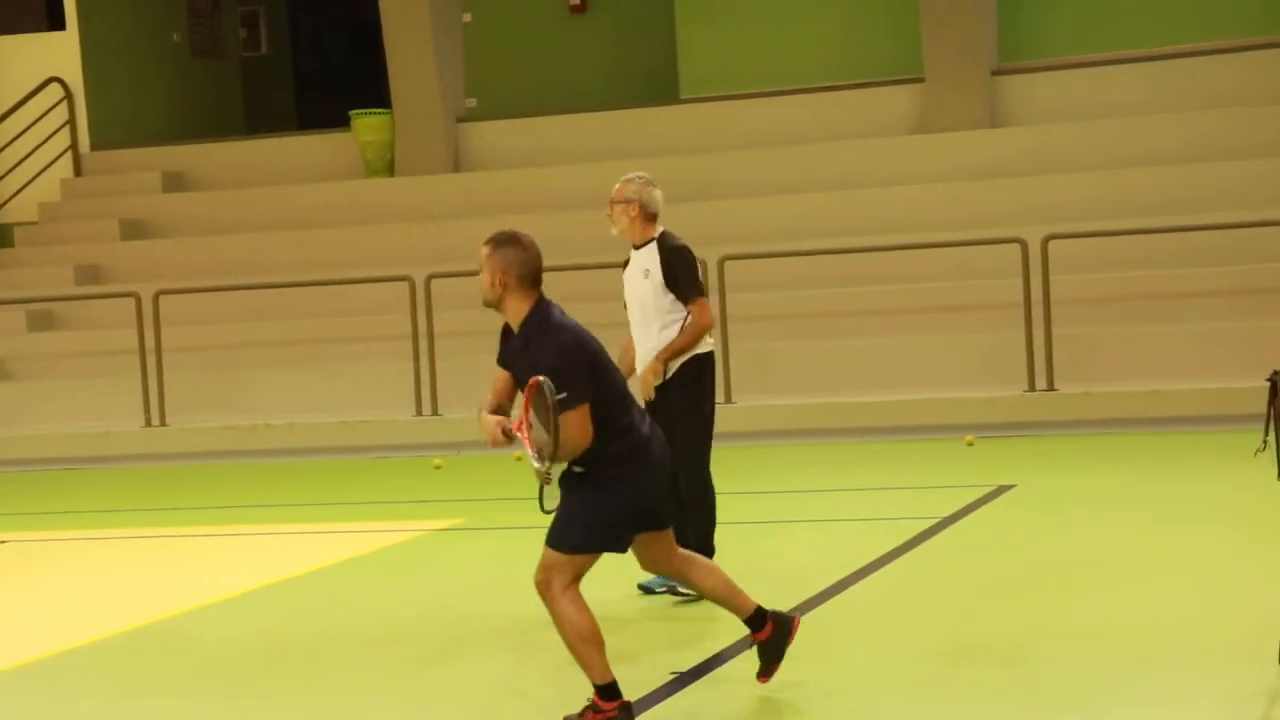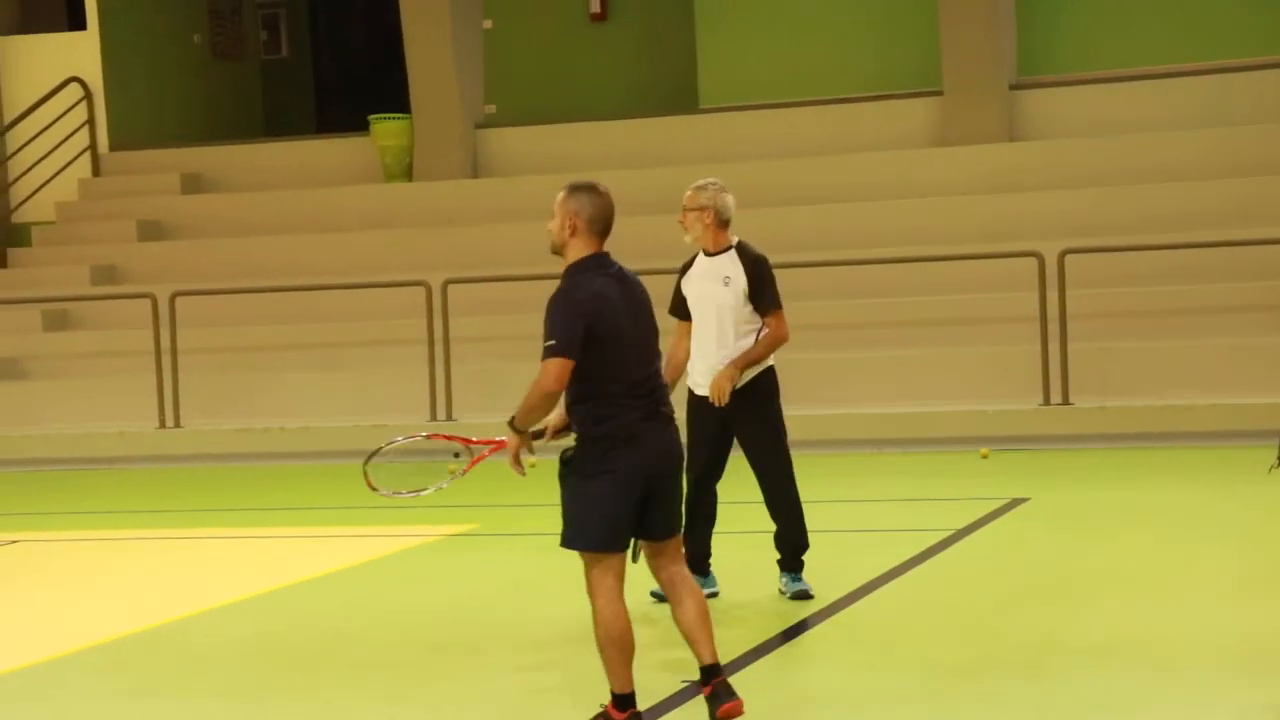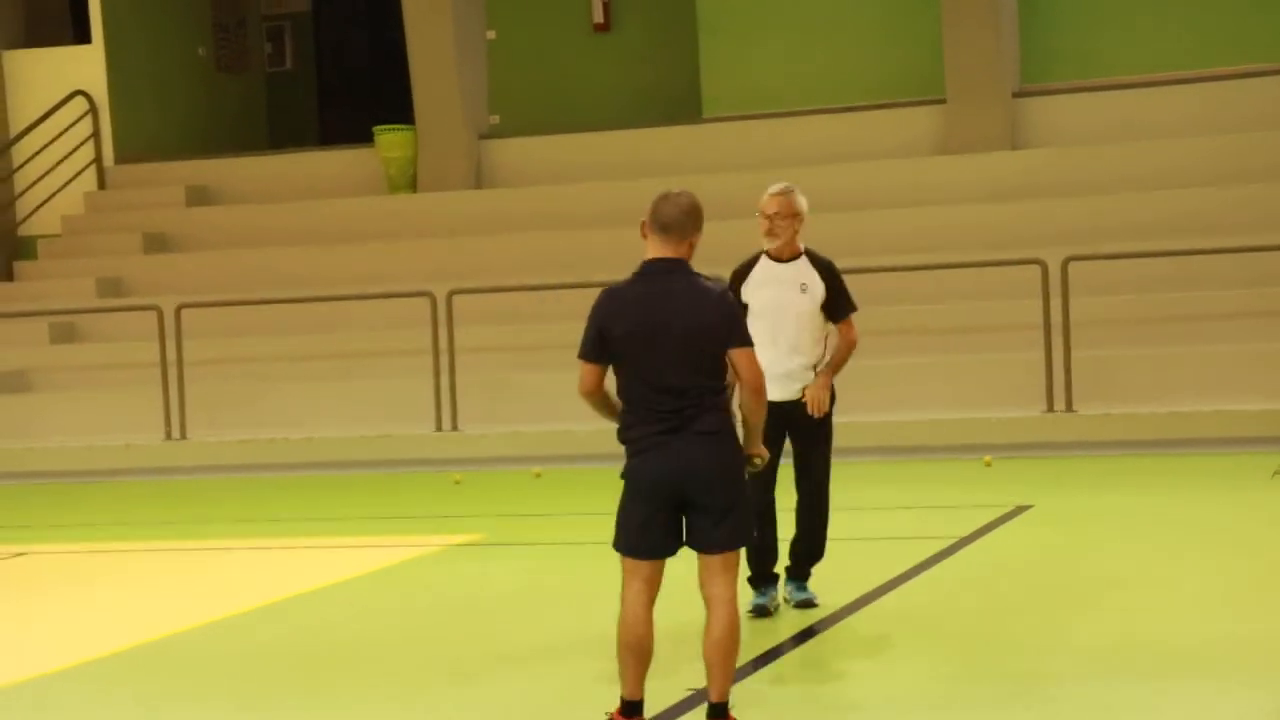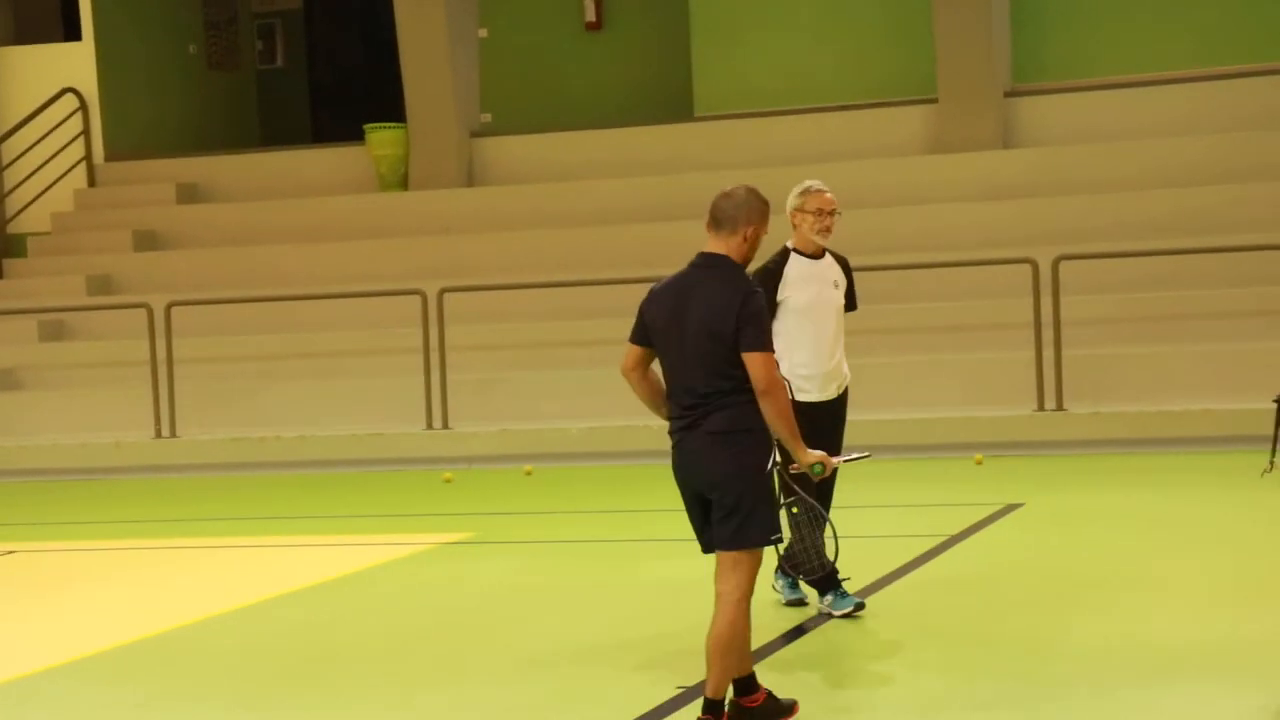
dt=0.5s
person 1, frame 1
left shoulder: (554, 346)
right shoulder: (519, 330)
left elbow: (577, 439)
right elbow: (498, 395)
right wrist: (494, 419)
left hip: (614, 471)
right hip: (639, 452)
left knee: (555, 582)
right knee: (664, 558)
right ankle: (766, 624)
person 1, frame 2
left shoulder: (573, 297)
right shoulder: (632, 285)
left elbow: (551, 384)
left wrist: (518, 427)
left hip: (606, 457)
right hip: (660, 442)
left knee: (606, 586)
right knee: (671, 567)
person 1, frame 3
left shoulder: (613, 302)
right shoulder: (717, 298)
left elbow: (589, 386)
right elbow: (752, 381)
right wrist: (753, 440)
left hip: (648, 461)
right hip: (714, 457)
left knee: (638, 594)
right knee: (720, 591)
person 1, frame 4
left shoulder: (662, 294)
right shoulder: (743, 295)
left elbow: (632, 366)
right elbow: (766, 383)
right wrist: (796, 450)
left hip: (689, 452)
right hip: (736, 454)
left knee: (733, 580)
right knee: (735, 589)
person 2, frame 1
left shoulder: (672, 252)
right shoulder: (634, 261)
left elbow: (703, 319)
left wrist: (658, 361)
left hip: (687, 372)
right hip: (660, 379)
left knee: (691, 471)
right knee: (665, 474)
person 2, frame 2
left shoulder: (750, 263)
right shoulder: (689, 272)
left elbow: (777, 332)
right elbow: (682, 338)
left wrist: (733, 370)
right wrist: (662, 391)
left hip: (752, 391)
right hip: (702, 395)
left knee: (777, 480)
right knee: (698, 484)
left ankle: (792, 570)
right ankle: (698, 572)
person 2, frame 3
left shoulder: (821, 271)
right shoulder: (746, 274)
left elbow: (848, 335)
left wrist: (825, 378)
left hip: (810, 397)
right hip: (761, 398)
left knee: (813, 492)
right knee: (757, 490)
left ankle: (798, 578)
right ankle: (763, 582)
person 2, frame 4
left shoulder: (840, 267)
right shoulder: (772, 273)
left hip: (834, 396)
right hip: (790, 400)
left knee: (821, 495)
right knee: (802, 496)
left ankle: (788, 570)
right ankle: (827, 586)
